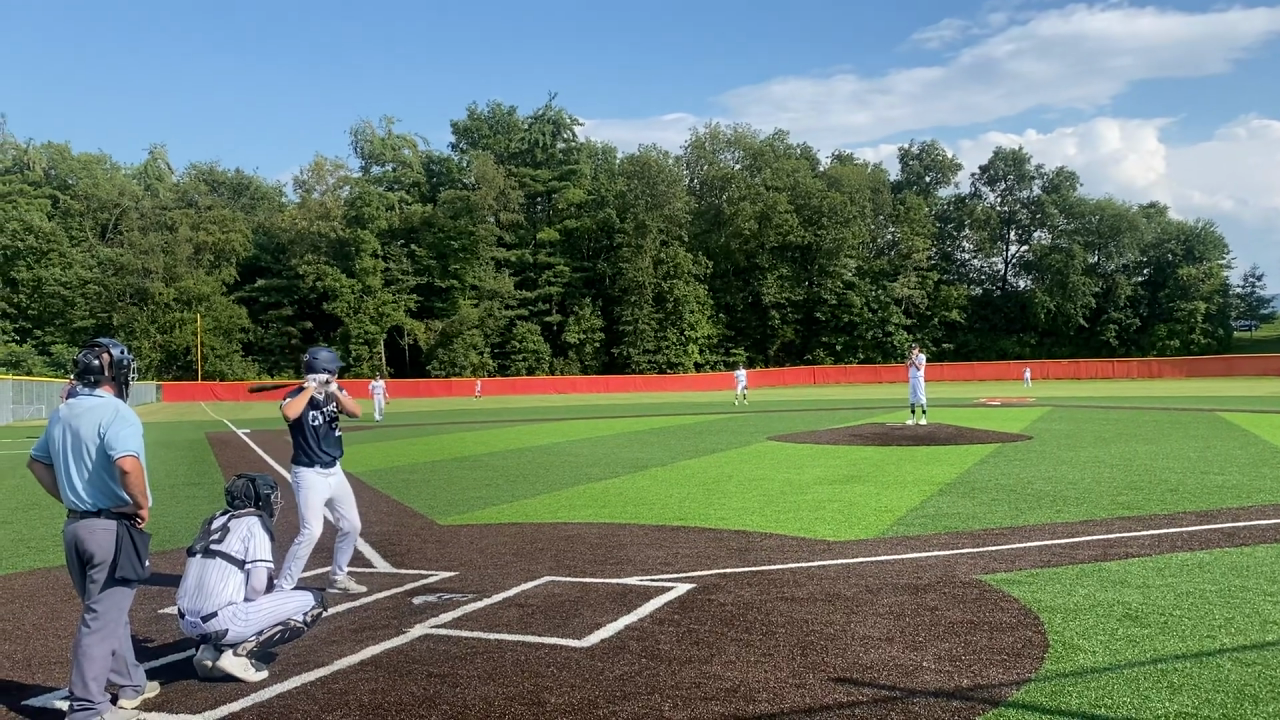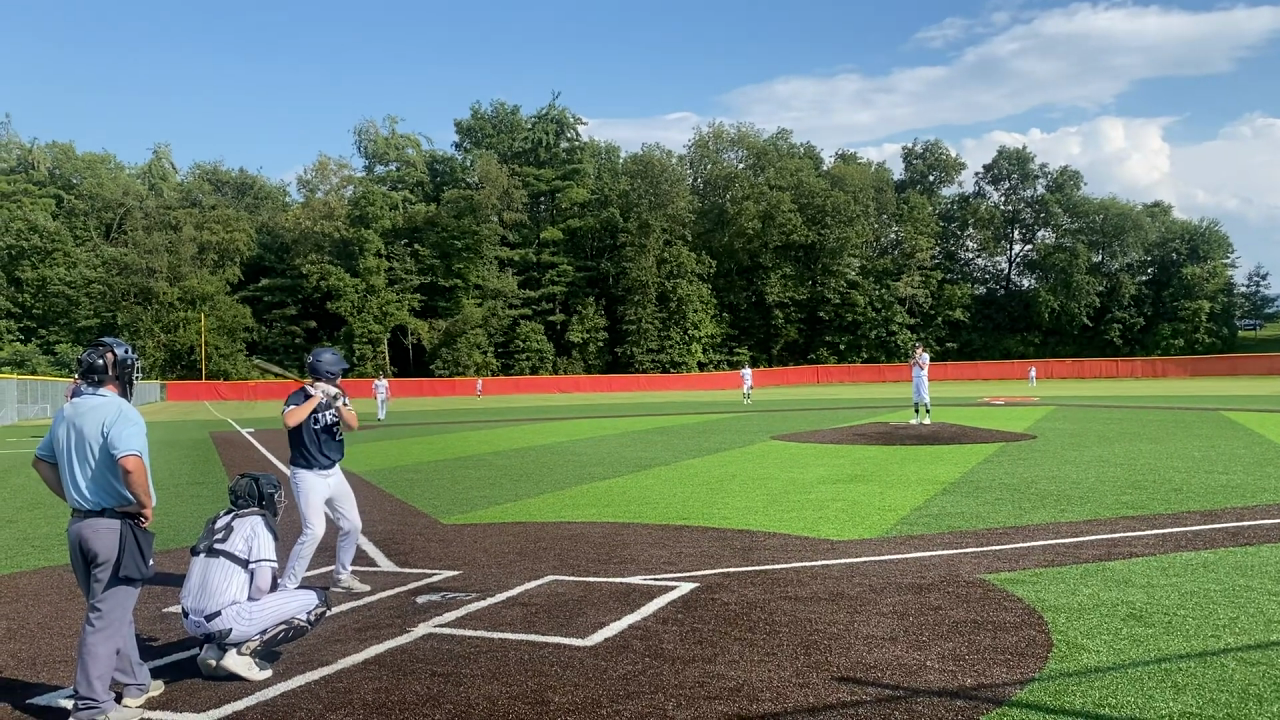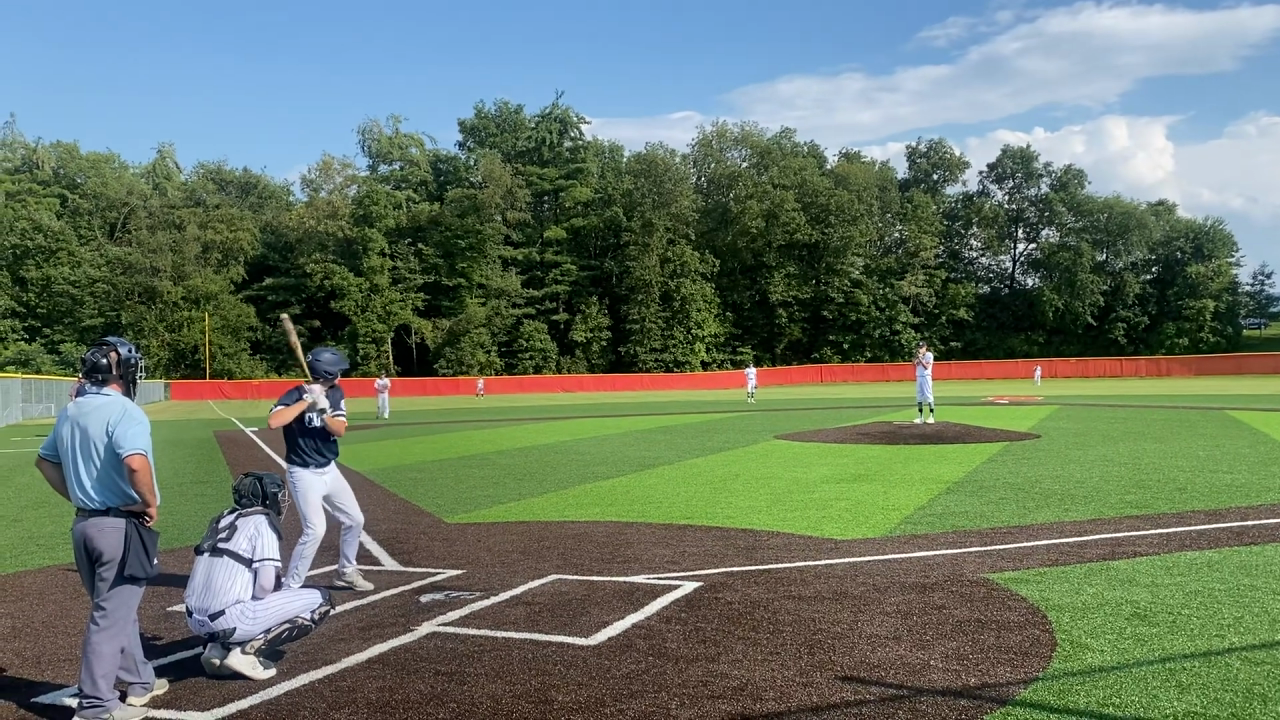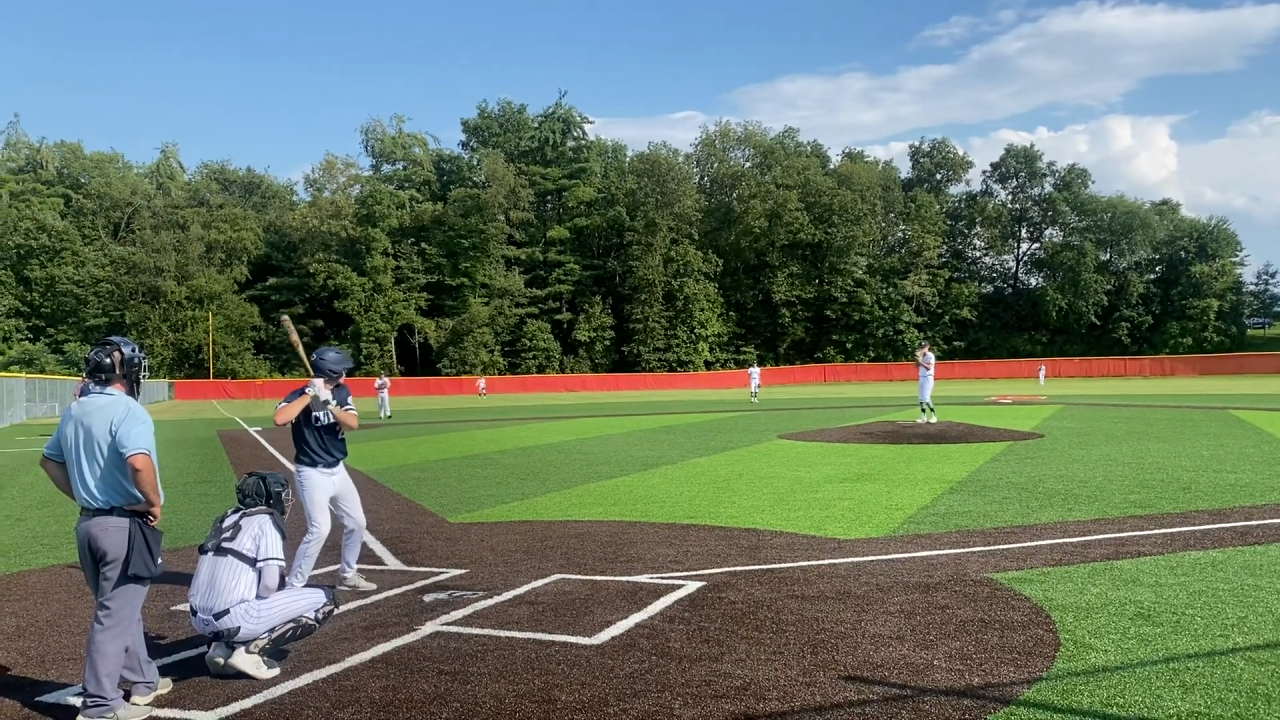
dt=0.3s
person 1, frame 1
left shoulder: (61, 413)
right shoulder: (116, 412)
left elbow: (37, 462)
right elbow: (127, 464)
right wrist: (142, 505)
left hip: (75, 526)
right hip: (112, 528)
left knee: (109, 609)
right knee: (103, 616)
left ankle: (130, 684)
person 1, frame 2
left shoulder: (65, 412)
right shoulder: (120, 411)
left elbow: (42, 461)
right elbow: (130, 464)
right wrist: (145, 504)
left hip: (79, 524)
right hip: (116, 527)
left knee: (114, 608)
right knee: (107, 615)
left ankle: (135, 683)
person 1, frame 3
left shoulder: (69, 412)
right shoulder: (124, 411)
left elbow: (45, 461)
right elbow: (135, 463)
right wrist: (150, 503)
left hip: (84, 524)
right hip: (120, 526)
left knee: (117, 608)
right knee: (111, 615)
left ankle: (139, 681)
person 1, frame 4
left shoulder: (73, 411)
right shoulder: (127, 410)
left elbow: (49, 460)
right elbow: (139, 463)
right wrist: (154, 502)
left hip: (88, 523)
right hip: (124, 525)
left knee: (122, 607)
right knee: (115, 614)
left ankle: (143, 681)
person 2, frame 1
left shoulder: (333, 391)
right shoulder: (297, 395)
left elbow: (356, 412)
right elbow: (289, 414)
left wrist: (332, 388)
right wrist: (311, 387)
left hip: (334, 471)
right hip: (308, 475)
left knee: (351, 526)
right knee: (311, 532)
left ankle: (338, 578)
right ankle: (282, 589)
person 2, frame 2
left shoulder: (336, 394)
right shoulder: (299, 397)
left elbow: (353, 425)
right elbow: (289, 422)
left wrist: (337, 402)
right wrist: (317, 396)
left hip: (334, 472)
right hip: (308, 476)
left knee: (352, 525)
right knee: (313, 531)
left ankle: (342, 577)
right ankle: (285, 588)
person 2, frame 3
left shoulder: (336, 393)
right shoulder: (294, 396)
left elbow: (340, 430)
right elbow: (273, 422)
left wrist: (324, 411)
right wrist: (307, 399)
left hip: (330, 470)
right hip: (304, 474)
left knee: (354, 519)
right knee: (315, 531)
left ankle: (347, 572)
right ankle: (289, 588)
person 2, frame 4
left shoulder: (342, 392)
right shoulder: (300, 395)
left elbow: (353, 424)
right elbow: (279, 419)
left wrist: (329, 403)
right wrist: (309, 394)
left hip: (338, 470)
right hip: (312, 474)
left knee: (356, 523)
right knee: (319, 530)
left ankle: (348, 576)
right ankle: (293, 587)
person 3, frame 1
left shoulder: (213, 521)
right shoulder: (255, 523)
right elbow: (257, 586)
right wrist: (247, 614)
left hip: (187, 622)
right hip: (220, 621)
right knee: (313, 602)
left ankle: (210, 650)
right ankle: (239, 654)
person 3, frame 2
left shoulder: (218, 521)
right shoulder: (258, 523)
right elbow: (262, 585)
right wrist: (249, 615)
left hip: (191, 621)
right hip: (224, 620)
right knee: (317, 600)
left ankle: (215, 648)
right ankle: (243, 653)
person 3, frame 3
left shoulder: (222, 520)
right shoulder: (262, 522)
right elbow: (265, 584)
right wrist: (256, 611)
left hip: (195, 620)
right hip: (228, 620)
right knee: (321, 600)
left ankle: (217, 648)
right ankle: (247, 652)
person 3, frame 4
left shoulder: (226, 519)
right shoulder: (266, 521)
right elbow: (270, 584)
right wrist: (258, 613)
left hip: (199, 619)
right hip: (232, 618)
right knee: (325, 599)
left ankle: (222, 648)
right ankle: (252, 651)
